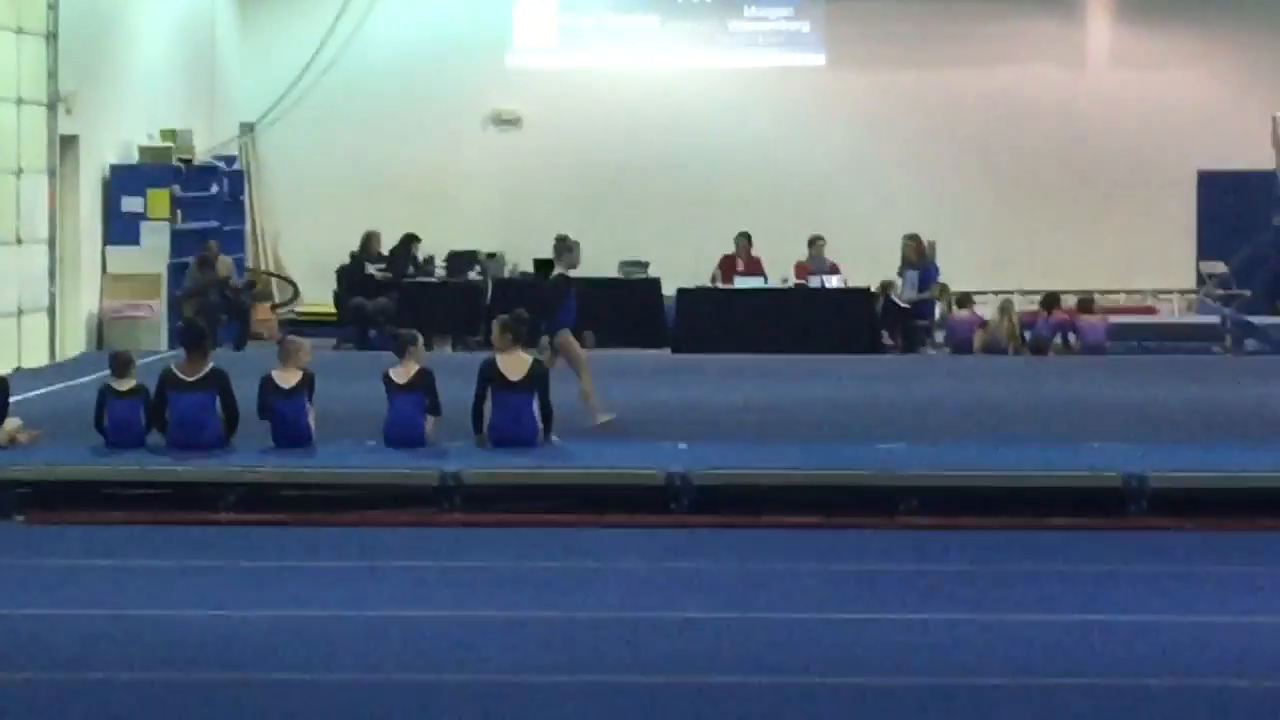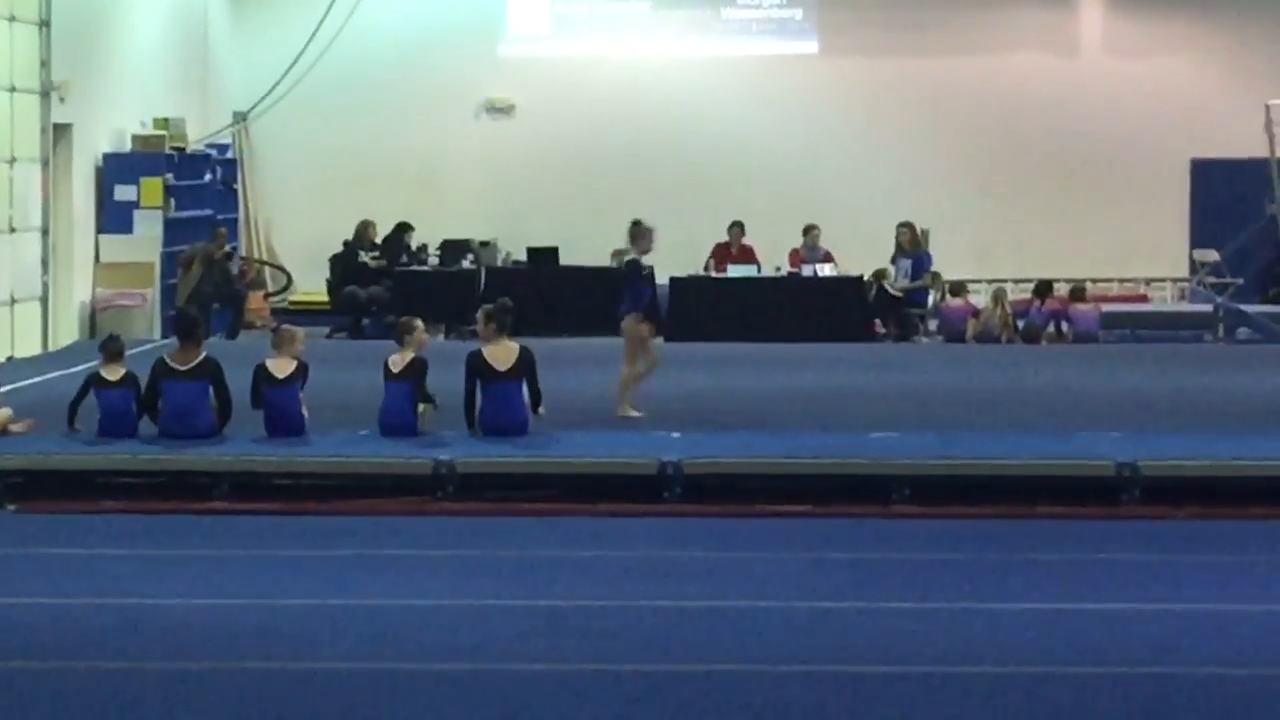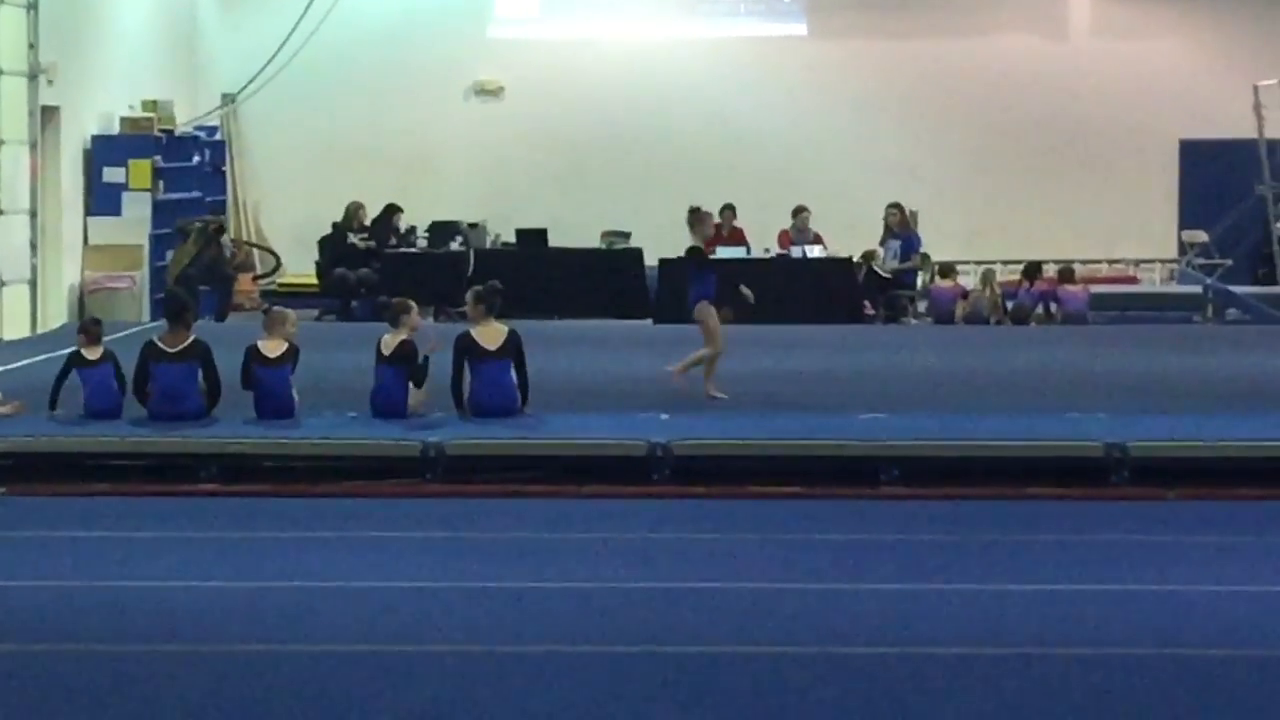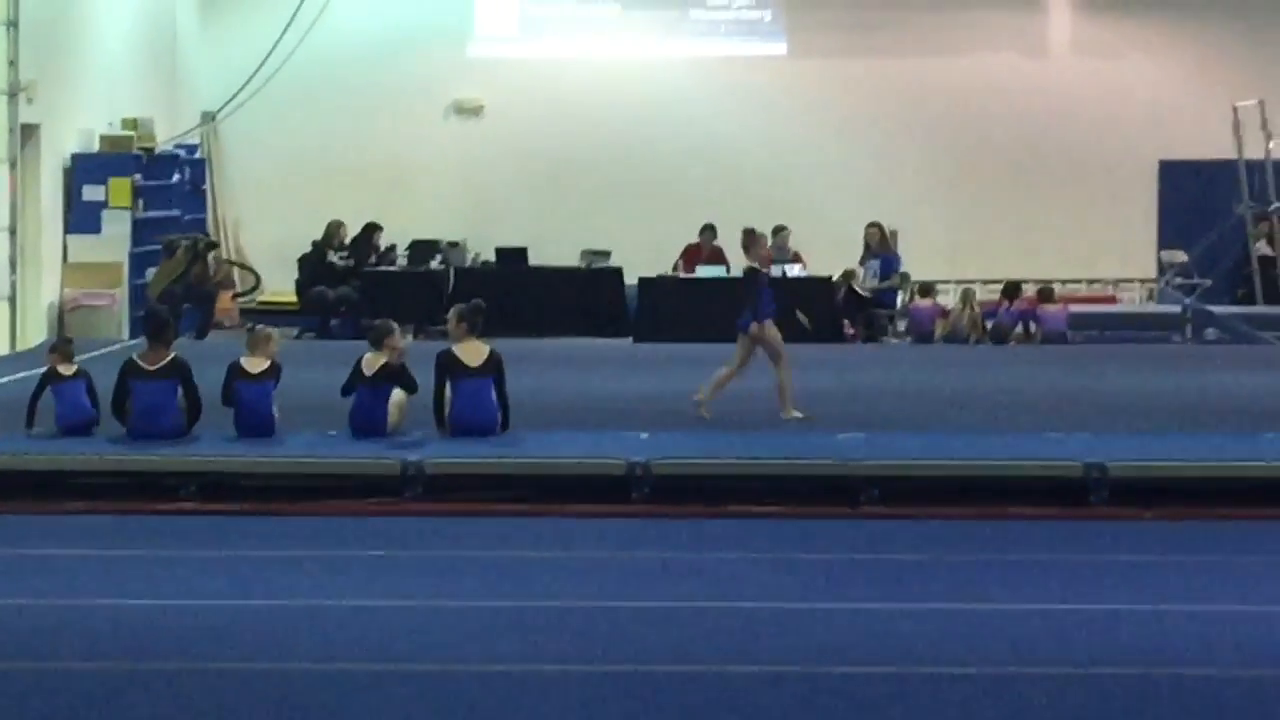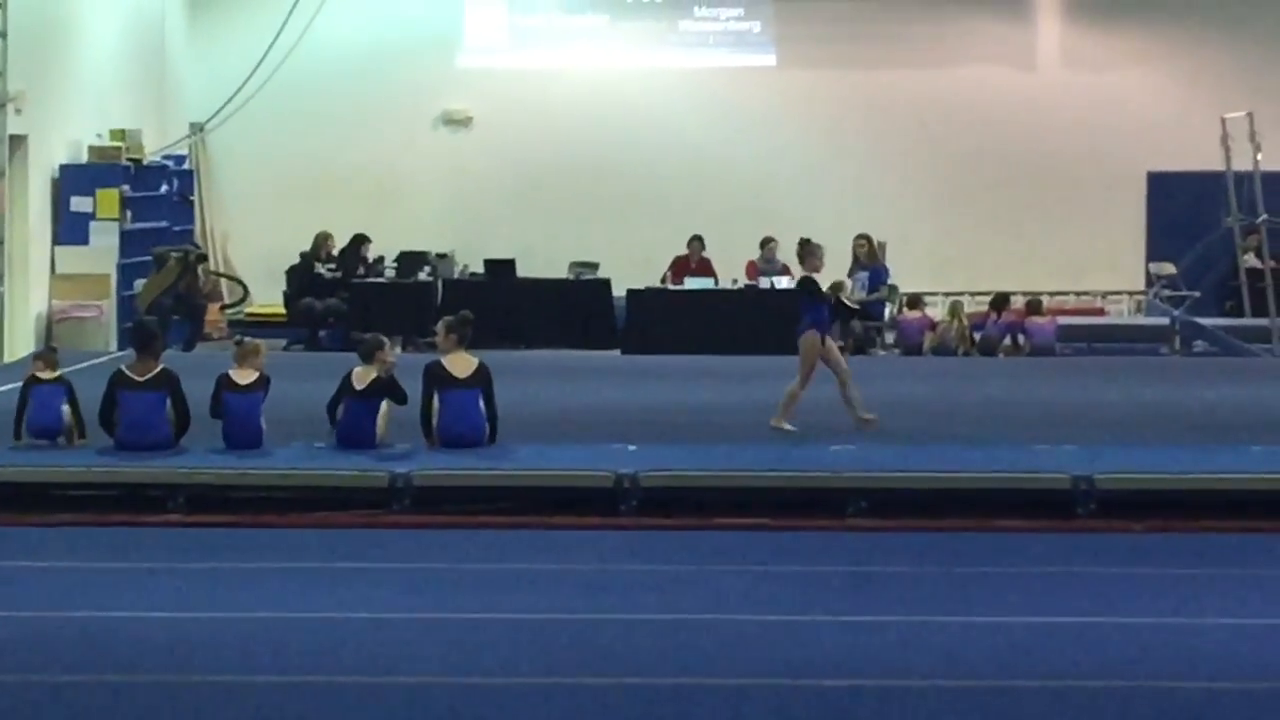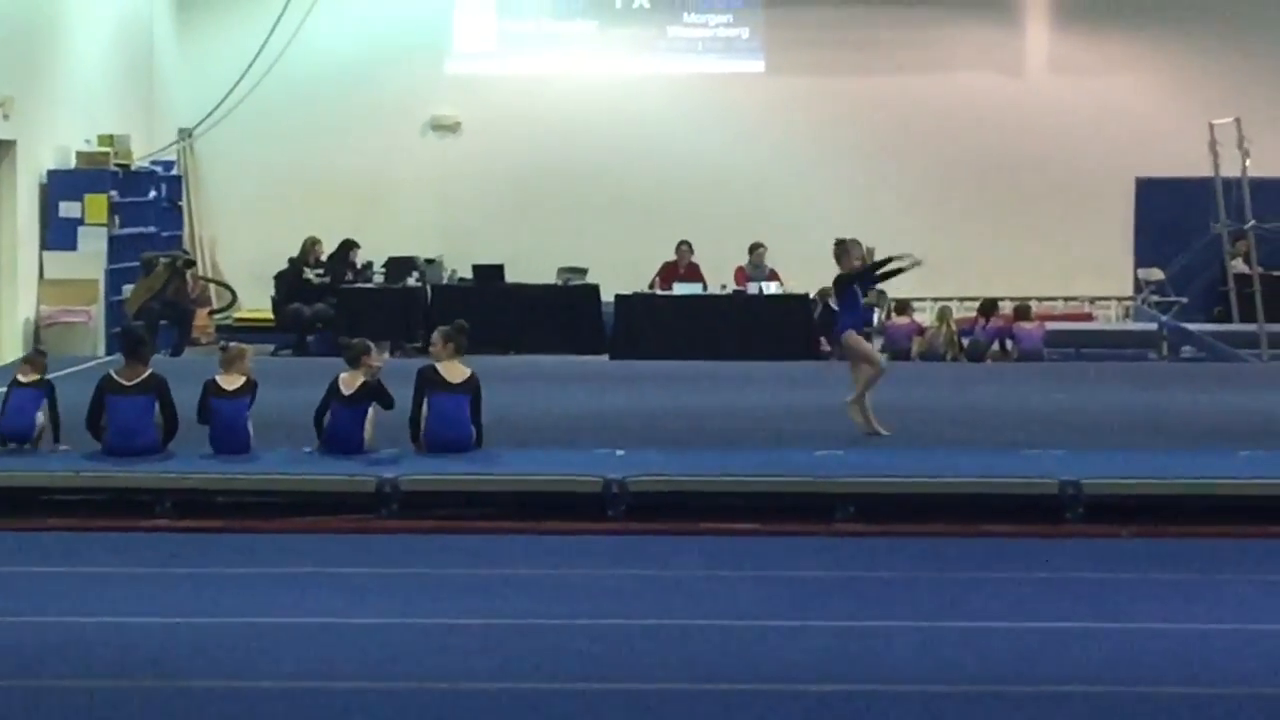
dt=0.3s
person 1, frame 1
left shoulder: (561, 279)
right shoulder: (560, 280)
right elbow: (551, 308)
right wrist: (546, 334)
left hip: (559, 330)
right hip: (559, 331)
right knee: (584, 371)
right ankle: (597, 415)
person 1, frame 2
left shoulder: (638, 265)
right shoulder: (632, 265)
right elbow: (637, 294)
right wrist: (643, 321)
left hip: (639, 316)
right hip: (633, 316)
left knee: (652, 359)
right knee: (631, 363)
left ankle: (625, 402)
right ankle: (623, 406)
person 1, frame 3
left shoulder: (697, 251)
right shoulder: (694, 252)
right elbow: (717, 272)
right wrist: (740, 288)
left hip: (703, 302)
right hip: (701, 302)
left knee: (714, 347)
right knee: (716, 348)
left ankle: (709, 387)
right ankle: (678, 369)
person 1, frame 4
left shoulder: (756, 273)
right shoulder: (753, 273)
left elbow: (766, 297)
right elbow: (753, 298)
left wrist: (794, 312)
right wrist: (755, 322)
left hip: (760, 321)
right hip: (760, 322)
left knee: (736, 366)
right knee: (783, 364)
left ankle: (704, 398)
right ankle: (787, 409)
person 1, frame 5
left shoulder: (810, 282)
right shoulder: (806, 282)
right elbow: (827, 301)
left hip: (819, 333)
right hip: (810, 333)
left knee: (844, 372)
right knee: (803, 379)
left ankle: (858, 413)
right ankle: (778, 418)
person 1, frame 6
left shoulder: (856, 280)
right shoulder: (842, 280)
left elbow: (878, 276)
right elbow: (870, 269)
left wrist: (904, 267)
right wrist: (895, 258)
left hip: (853, 331)
right hip: (847, 332)
left knee: (860, 380)
right knee: (879, 364)
left ankle: (870, 423)
right ankle: (855, 399)
